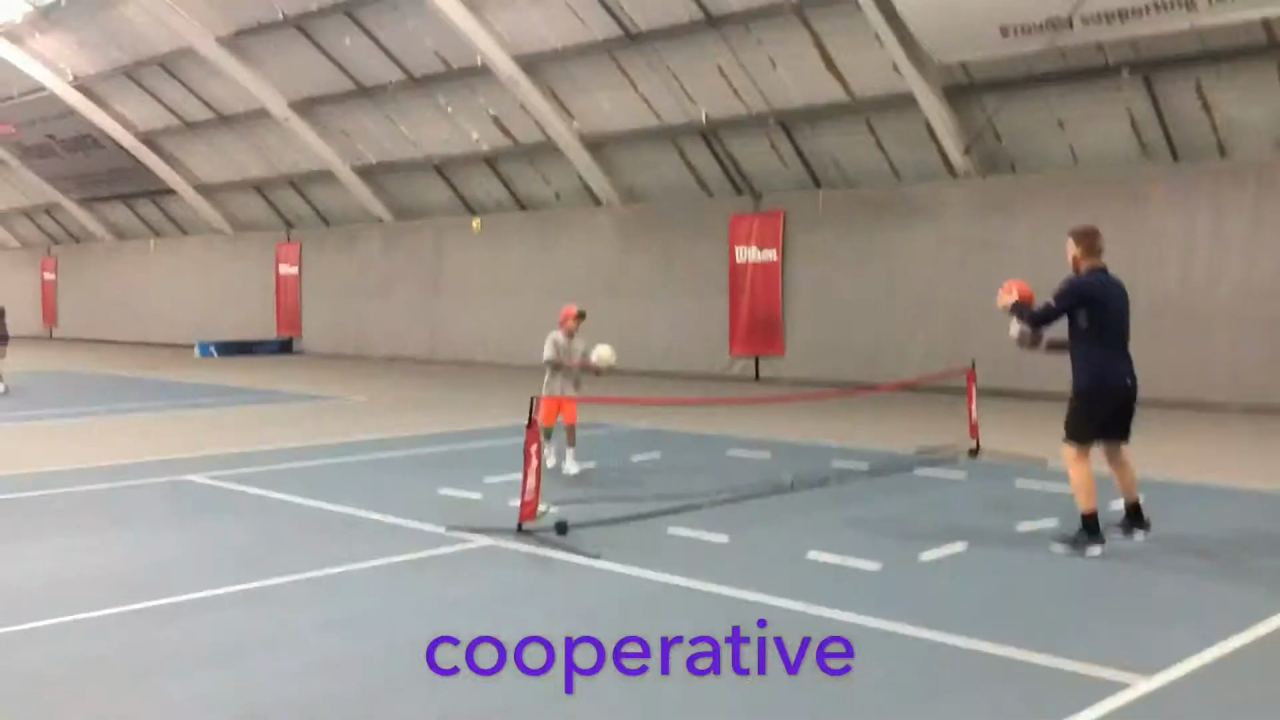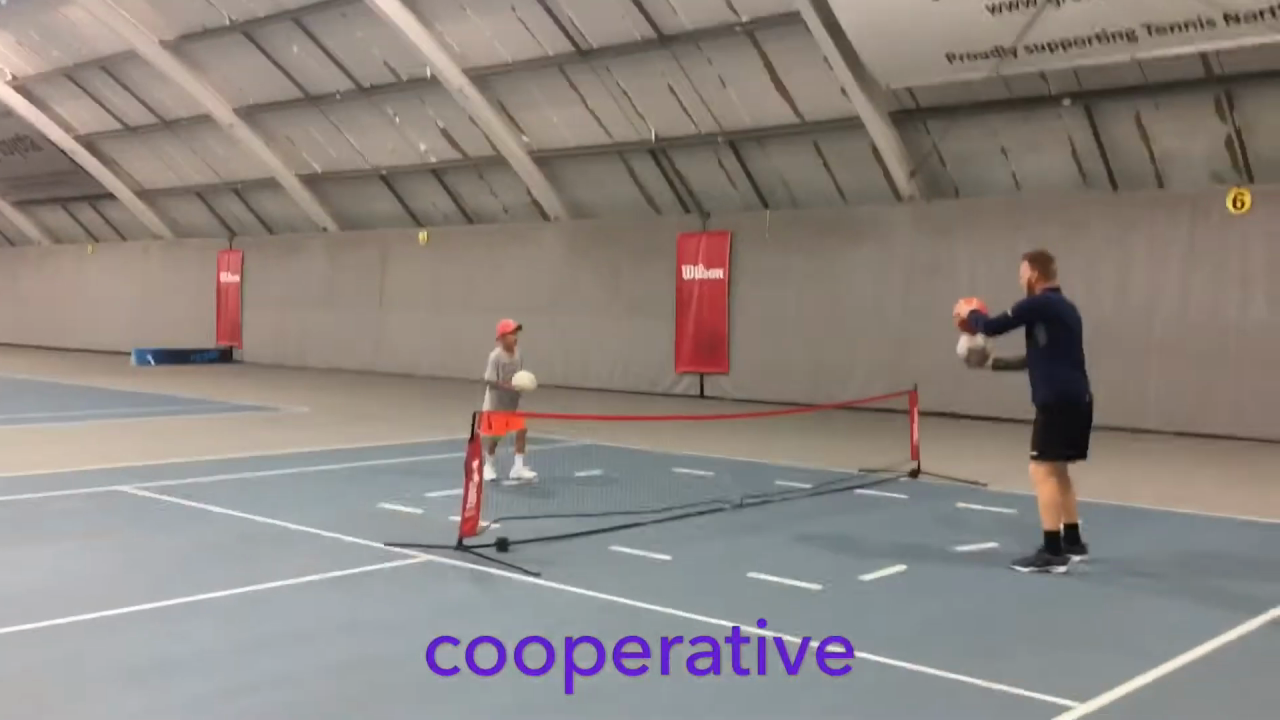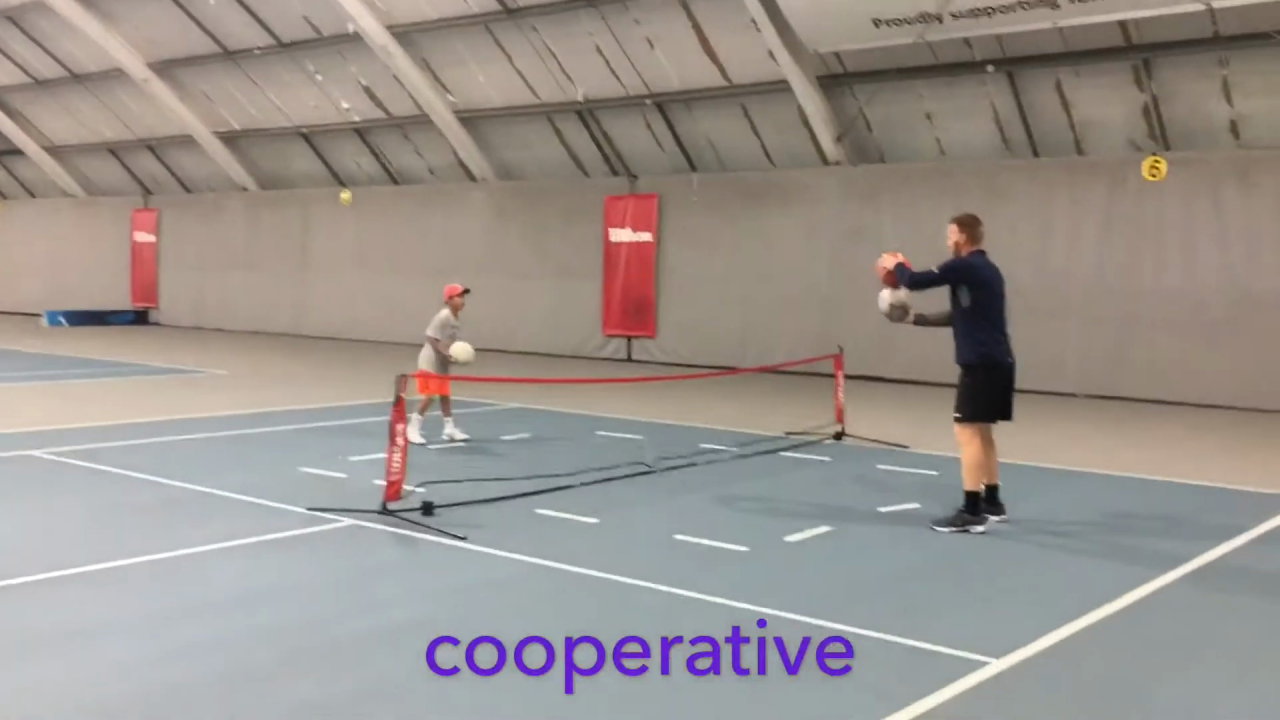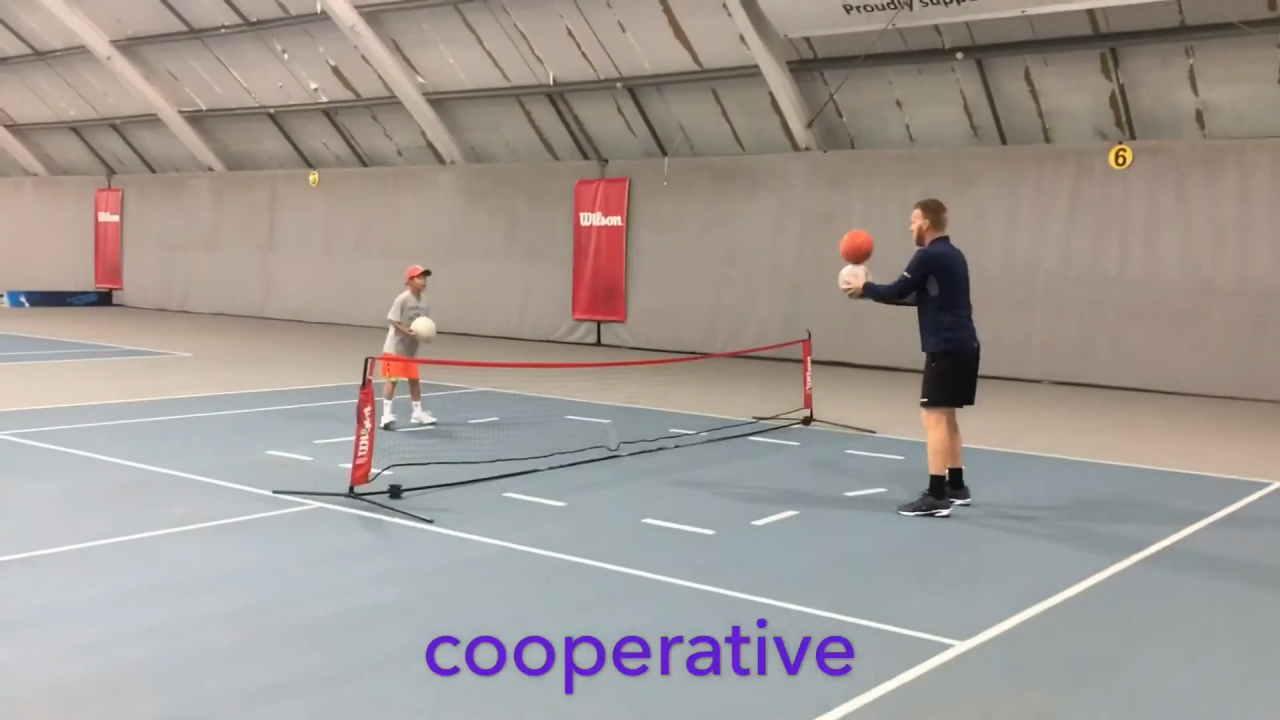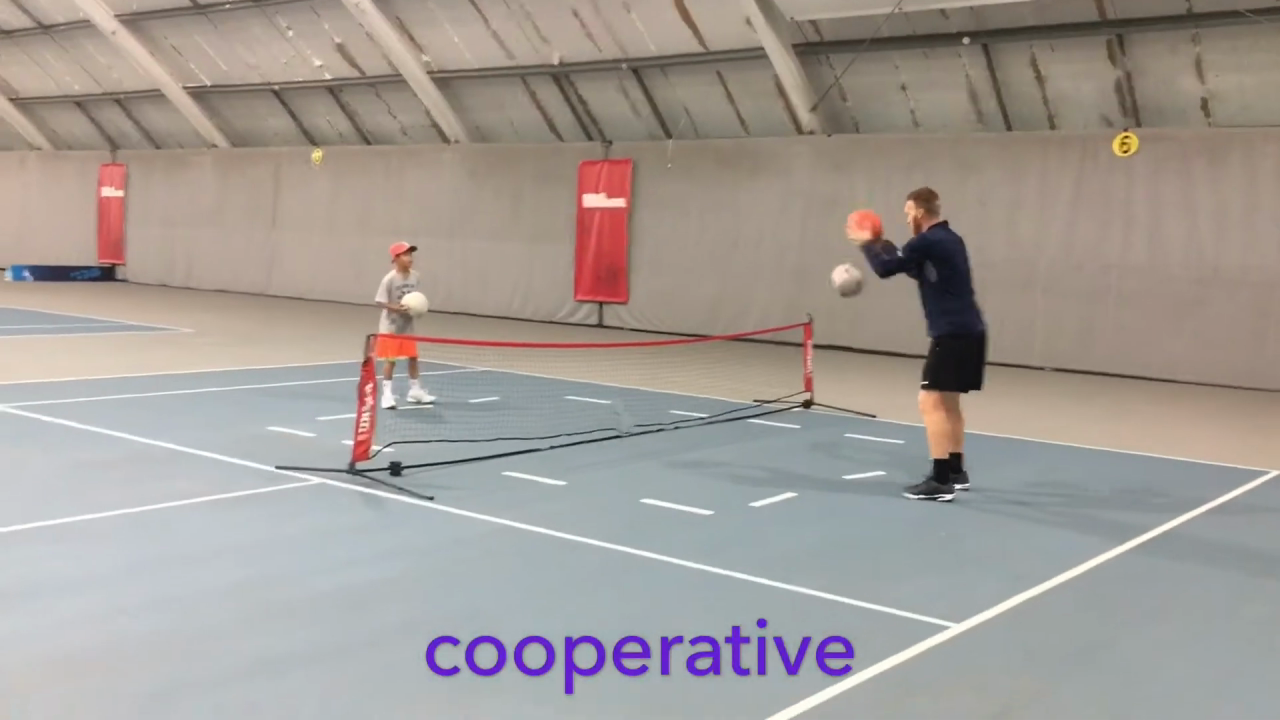
dt=0.4s
person 1, frame 1
left shoulder: (1079, 286)
right shoulder: (1115, 287)
left elbow: (1039, 320)
left wrist: (1015, 305)
right wrist: (1050, 344)
left hip: (1095, 384)
right hip: (1122, 381)
left knee: (1075, 453)
right knee: (1114, 449)
left ankle: (1090, 533)
right ankle: (1135, 519)
person 1, frame 2
left shoulder: (1039, 304)
right shoulder: (1062, 307)
left elbow: (993, 327)
left wrist: (970, 314)
right wrist: (994, 363)
left hip: (1057, 401)
right hip: (1074, 399)
left knee: (1042, 471)
right knee: (1058, 470)
left ankle: (1053, 552)
right ankle: (1072, 543)
person 1, frame 3
left shoulder: (964, 266)
right shoulder: (987, 270)
left elbow: (916, 281)
left wrist: (896, 265)
right wrist: (914, 318)
left hip: (980, 363)
right hip: (997, 361)
left knee: (967, 433)
right knee: (982, 432)
left ankle: (972, 512)
right ankle: (992, 503)
person 1, frame 4
left shoulder: (930, 256)
right shoulder: (951, 255)
left elbow: (898, 291)
right elbow: (919, 296)
left wrist: (864, 288)
right wrist: (872, 290)
left hip: (946, 349)
right hip: (962, 347)
left knee: (934, 419)
right knee: (946, 418)
left ankle: (936, 497)
right ankle: (956, 487)
person 1, frame 5
left shoulder: (927, 241)
right shoulder: (949, 239)
left elbow: (885, 268)
right elbow: (917, 268)
left wrist: (867, 244)
right wrist: (882, 245)
left hip: (952, 334)
right hip: (970, 331)
left knee: (931, 402)
right knee: (949, 402)
left ankle: (941, 481)
right ankle: (956, 471)
